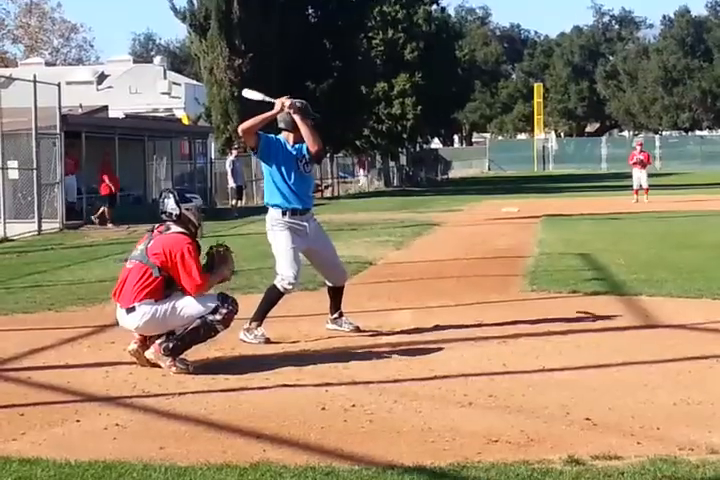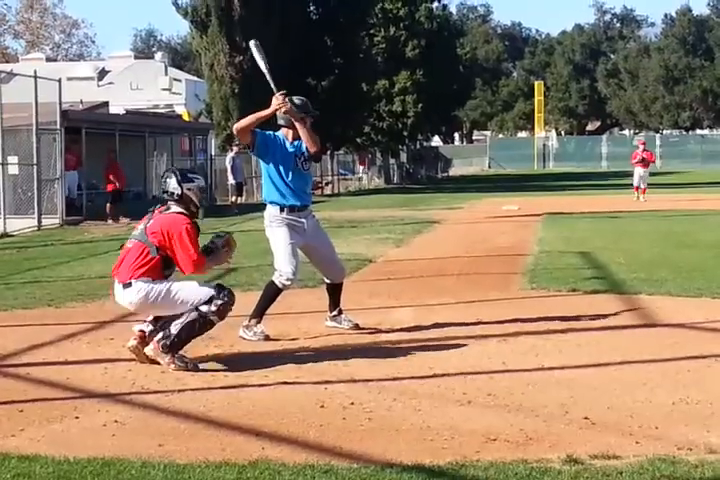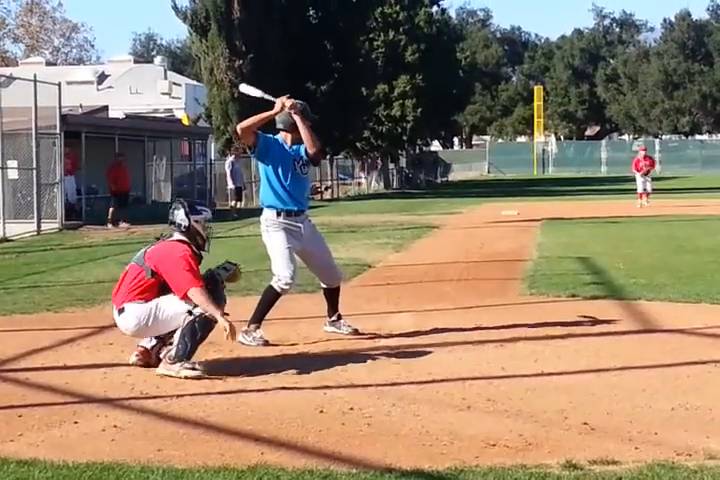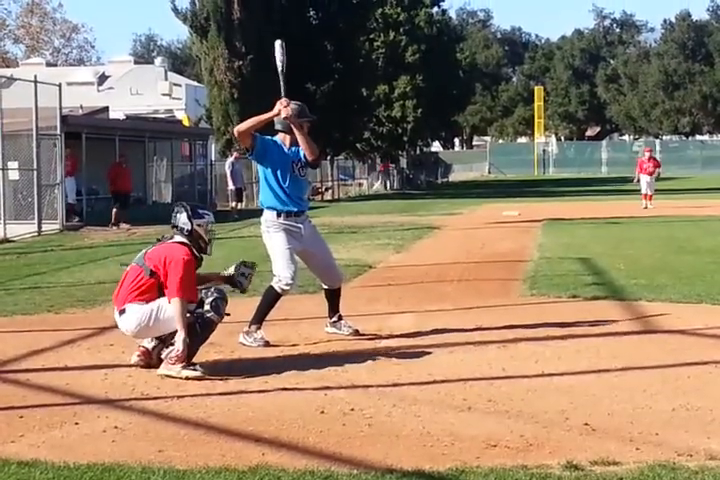
dt=0.5s
person 1, frame 1
left shoulder: (305, 148)
right shoulder: (270, 144)
left elbow: (316, 148)
right elbow: (243, 131)
left wrist: (296, 114)
right wrist: (275, 111)
left hip: (308, 220)
right hip: (281, 221)
left knee: (337, 272)
right knee: (287, 278)
left ankle: (335, 316)
right ankle: (252, 326)
person 1, frame 2
left shoulder: (304, 145)
right shoulder: (268, 141)
left elbow: (315, 149)
right elbow: (238, 129)
left wrist: (293, 117)
right wrist: (271, 110)
left hip: (306, 216)
right hip: (280, 217)
left knee: (335, 268)
right knee: (286, 274)
left ankle: (334, 314)
right ankle: (251, 323)
person 1, frame 3
left shoulder: (302, 150)
right shoulder: (267, 145)
left elbow: (315, 151)
right elbow: (242, 129)
left wrist: (296, 115)
right wrist: (275, 111)
left hip: (302, 221)
right hip: (276, 222)
left knee: (331, 273)
right knee: (284, 278)
left ankle: (333, 319)
right ankle: (250, 329)
person 1, frame 4
left shoulder: (301, 150)
right shoulder: (266, 146)
left elbow: (314, 157)
right elbow: (239, 132)
left wrist: (293, 124)
right wrist: (273, 113)
left hip: (303, 222)
right hip: (277, 223)
left knee: (332, 273)
right knee: (285, 278)
left ankle: (334, 319)
right ankle: (251, 330)
person 2, frame 1
left shoulder: (156, 234)
right shoulder: (182, 242)
right elbow: (198, 287)
left wrist: (210, 275)
right wrist: (220, 273)
left hip: (126, 311)
right hip: (143, 314)
left knee: (183, 295)
right knee: (226, 306)
left ankle: (144, 341)
right ankle: (165, 350)
person 2, frame 2
left shoulder: (157, 215)
right shoulder: (181, 222)
right elbow: (196, 266)
left wrist: (209, 251)
right wrist: (219, 257)
left hip: (125, 288)
right hip: (140, 290)
left knee: (182, 290)
right knee: (222, 297)
left ankle: (144, 335)
right ankle: (164, 347)
person 2, frame 3
left shoulder: (168, 245)
right shoulder: (180, 252)
left elbow: (180, 281)
right elbow: (194, 290)
left wrist: (210, 277)
right wrist: (221, 317)
left hip: (129, 312)
right hip: (135, 315)
right knee: (214, 296)
left ankle: (148, 351)
right ankle: (175, 361)
person 2, frame 4
left shoulder: (169, 246)
right shoulder: (182, 254)
left elbow: (185, 282)
right elbow: (178, 297)
left wrist: (223, 277)
right wrist: (182, 336)
left hip: (128, 313)
right hip: (138, 316)
left knee: (195, 298)
right knee: (214, 299)
left ankle: (149, 350)
right ankle: (175, 362)
